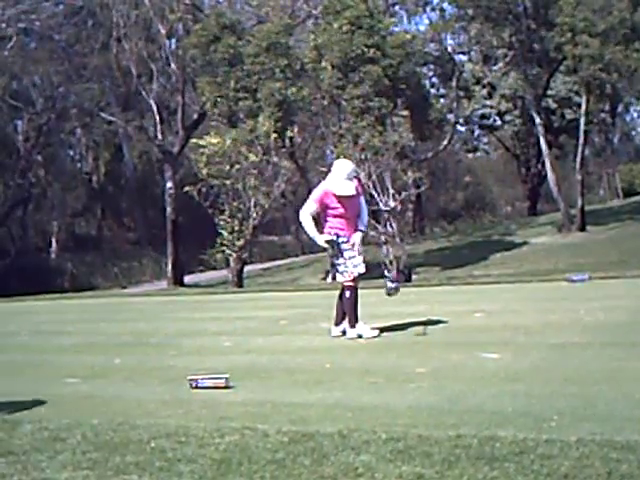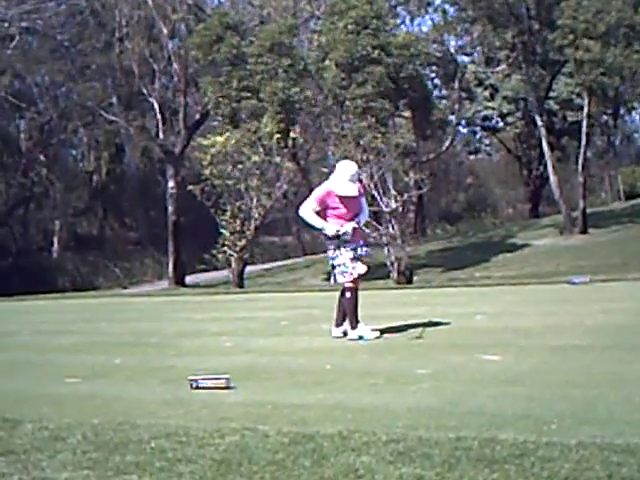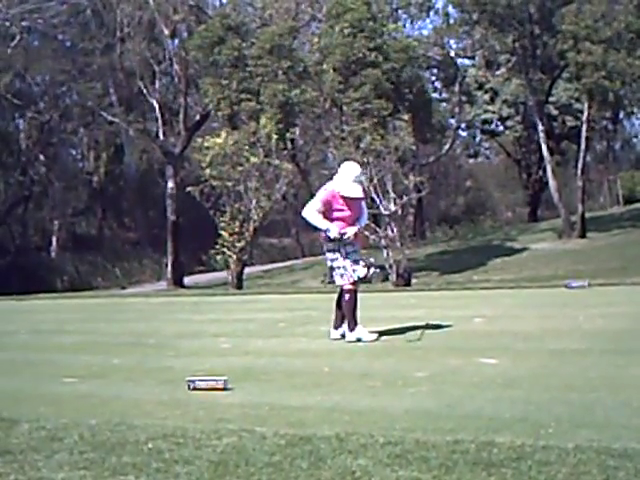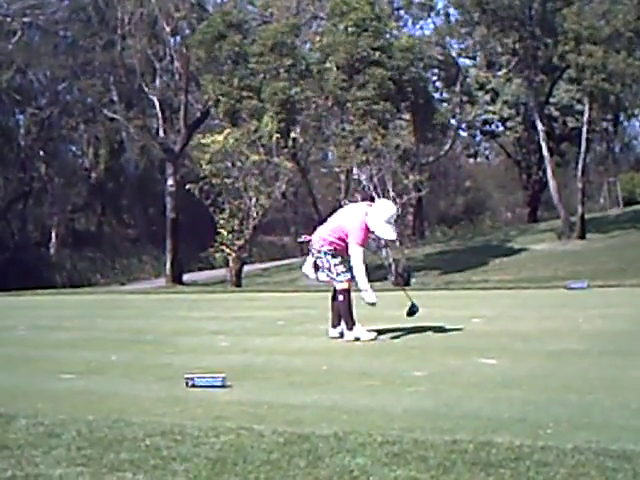
dt=0.7s
person 1, frame 1
left shoulder: (355, 185)
right shoulder: (323, 191)
left elbow: (363, 209)
right elbow: (304, 214)
left wrist: (360, 231)
right wrist: (316, 236)
left hip: (353, 240)
right hip: (337, 240)
left knee: (349, 281)
right knee: (350, 280)
left ankle: (338, 325)
right ankle: (354, 326)
person 1, frame 2
left shoulder: (357, 187)
right shoulder: (325, 191)
left elbow: (364, 211)
right elbow: (304, 210)
left wrist: (354, 223)
right wrist: (325, 226)
left hip: (354, 240)
right hip: (338, 242)
left knee: (350, 283)
right knee: (350, 281)
left ankle: (339, 326)
right ankle: (355, 327)
person 1, frame 3
left shoulder: (355, 191)
right shoulder: (329, 192)
left elbow: (363, 214)
right elbow: (308, 211)
left wrist: (356, 228)
right wrist: (329, 228)
left hip: (351, 243)
right hip: (337, 244)
left knee: (348, 285)
right knee: (350, 285)
left ankle: (337, 328)
right ankle: (353, 330)
person 1, frame 4
left shoulder: (370, 209)
right shoulder: (359, 227)
right elbow: (357, 262)
left wrist: (368, 242)
right wrist: (366, 290)
left hip: (336, 246)
right hip: (325, 246)
left knee: (341, 285)
right knee: (343, 284)
left ankle: (335, 327)
right ankle: (351, 330)
